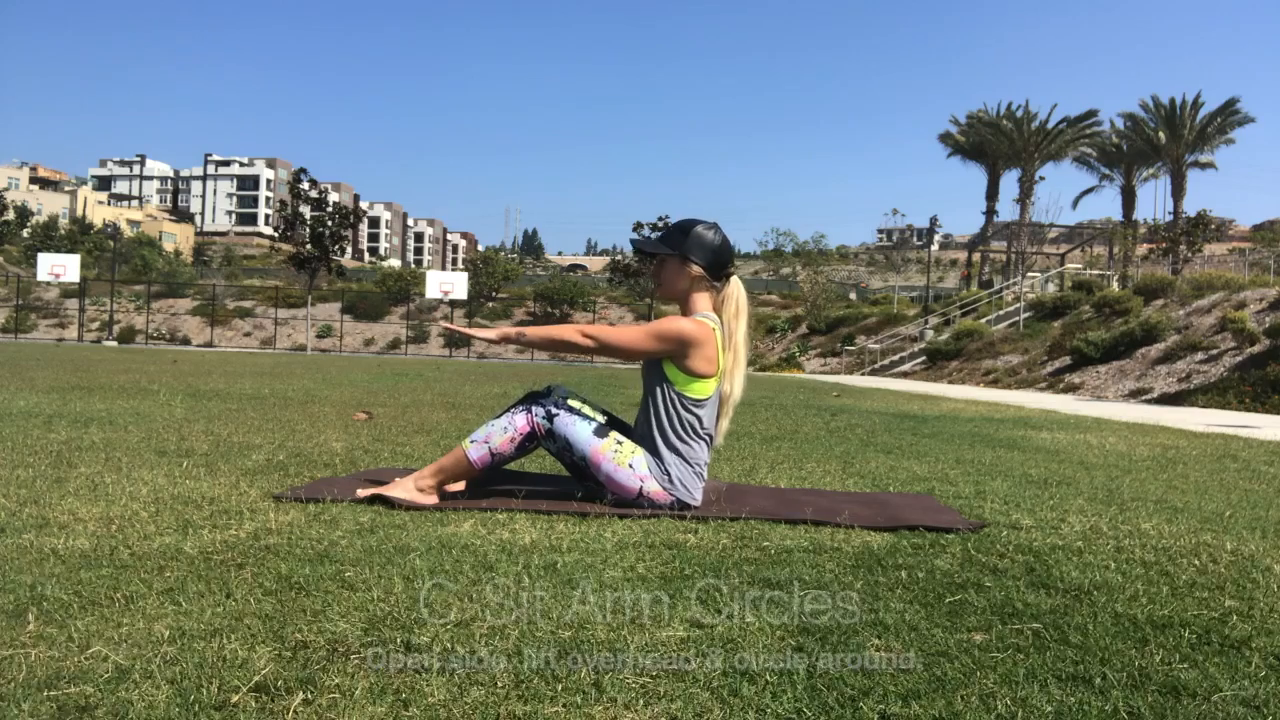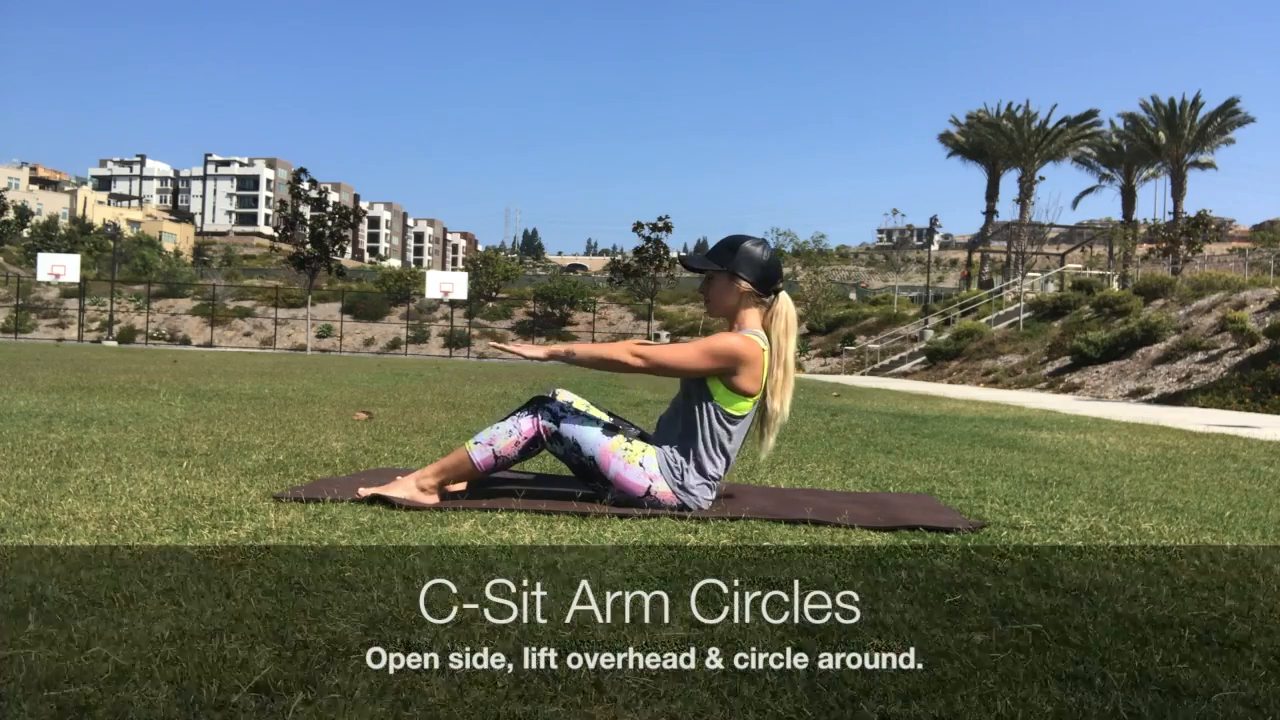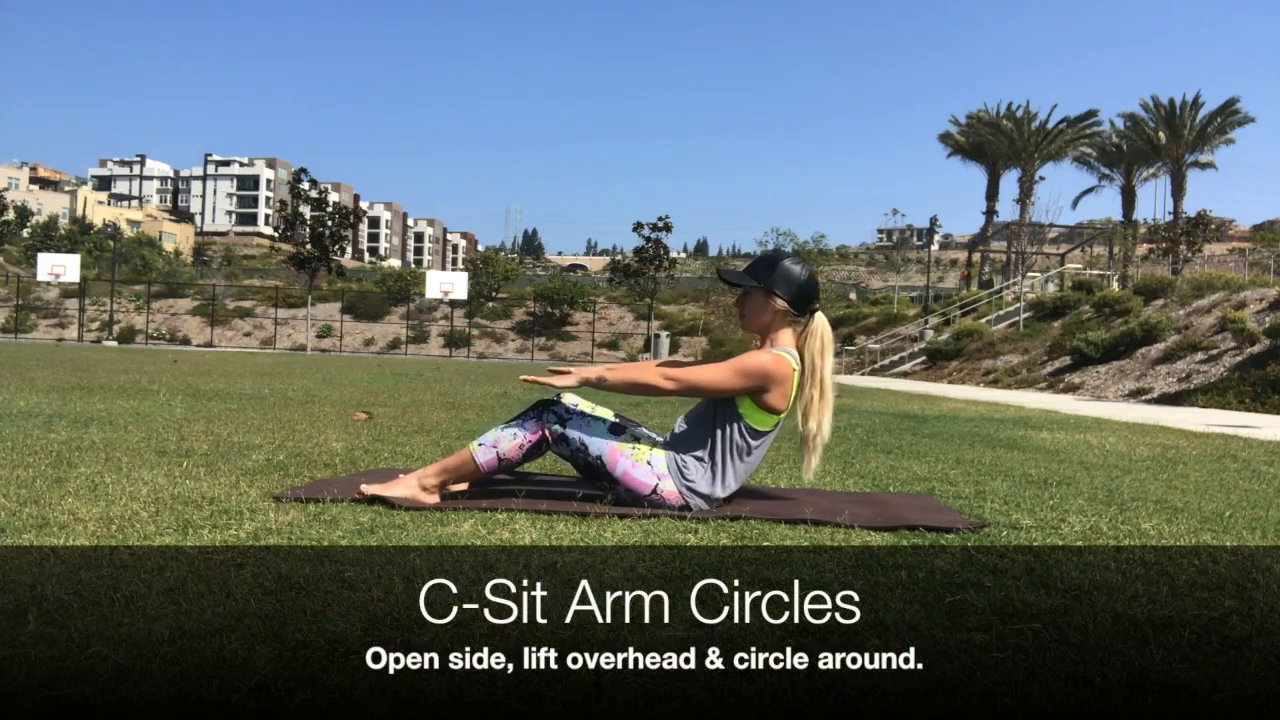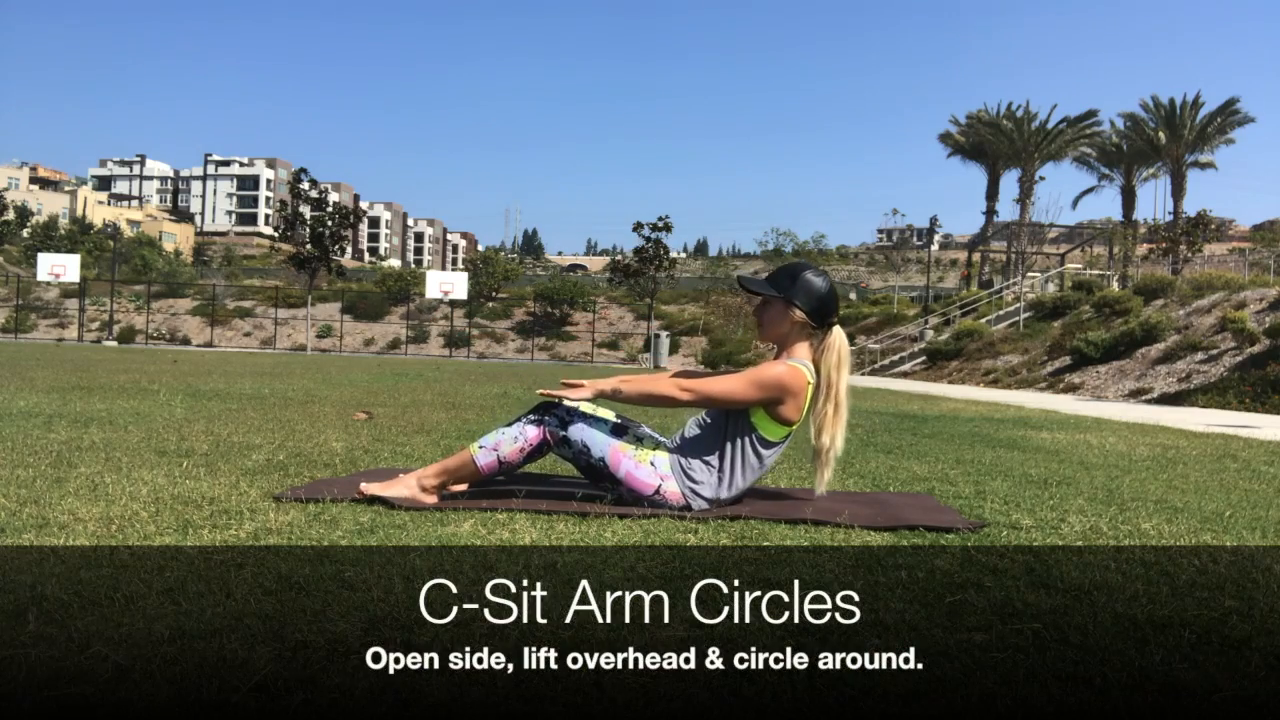
dt=0.3s
person 1, frame 1
left shoulder: (688, 332)
right shoulder: (702, 328)
left elbow: (588, 338)
right elbow: (604, 336)
left wrist: (505, 334)
right wrist: (514, 333)
left hip: (665, 487)
right hip: (659, 467)
left knee: (541, 413)
right knee: (551, 399)
left ankle: (425, 484)
right ankle: (454, 476)
person 1, frame 2
left shoulder: (738, 348)
right shoulder: (742, 345)
left elbow: (637, 359)
right elbow: (646, 349)
left wrist: (553, 351)
right wrist: (561, 349)
left hip: (671, 486)
right hip: (666, 467)
left knee: (546, 417)
right knee: (556, 402)
left ankle: (426, 483)
right ankle: (454, 477)
person 1, frame 3
left shoulder: (771, 366)
right shoulder: (769, 362)
left elbow: (668, 381)
right elbow: (674, 365)
left wrist: (588, 377)
right wrist: (591, 372)
left hip: (678, 486)
right hip: (676, 465)
left knee: (553, 421)
right knee: (561, 408)
left ankle: (428, 481)
right ankle: (455, 475)
person 1, frame 4
left shoulder: (786, 377)
right shoulder: (780, 372)
left elbow: (683, 392)
right elbow: (689, 376)
left wrist: (603, 388)
right wrist: (606, 383)
left hip: (680, 487)
right hip: (678, 466)
left knee: (554, 422)
right knee: (561, 414)
left ankle: (428, 482)
right ankle: (456, 474)
